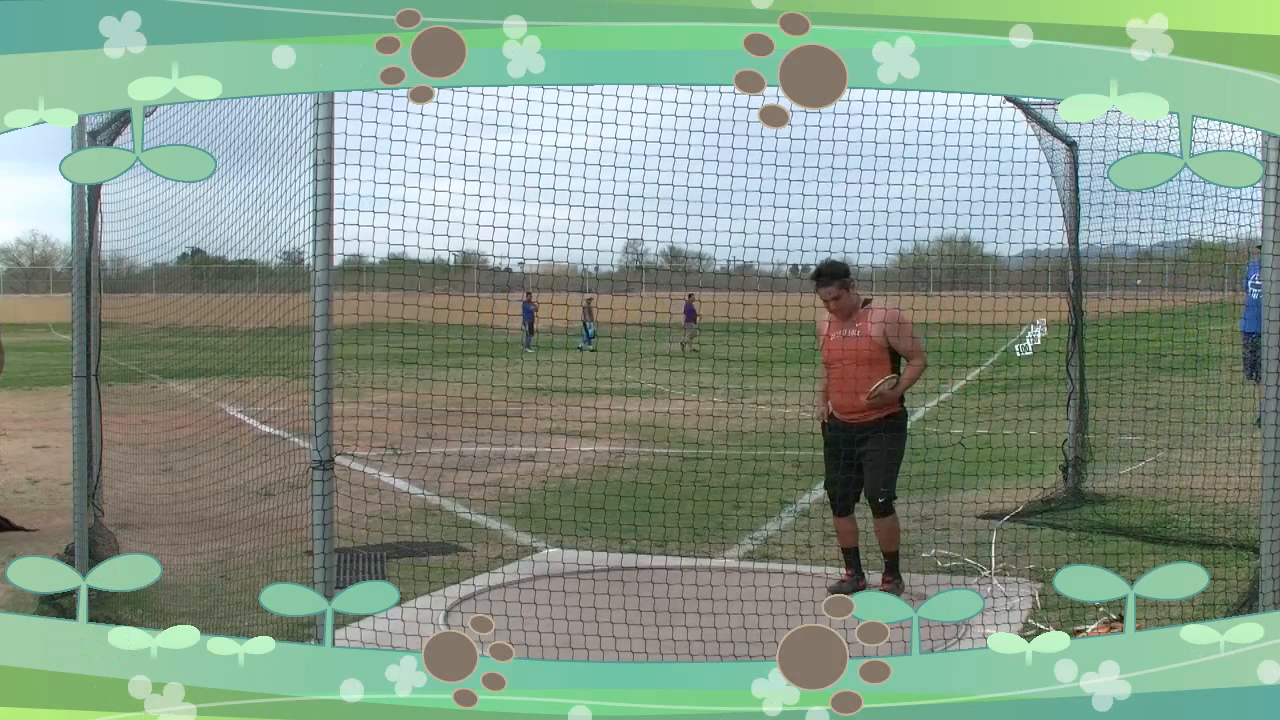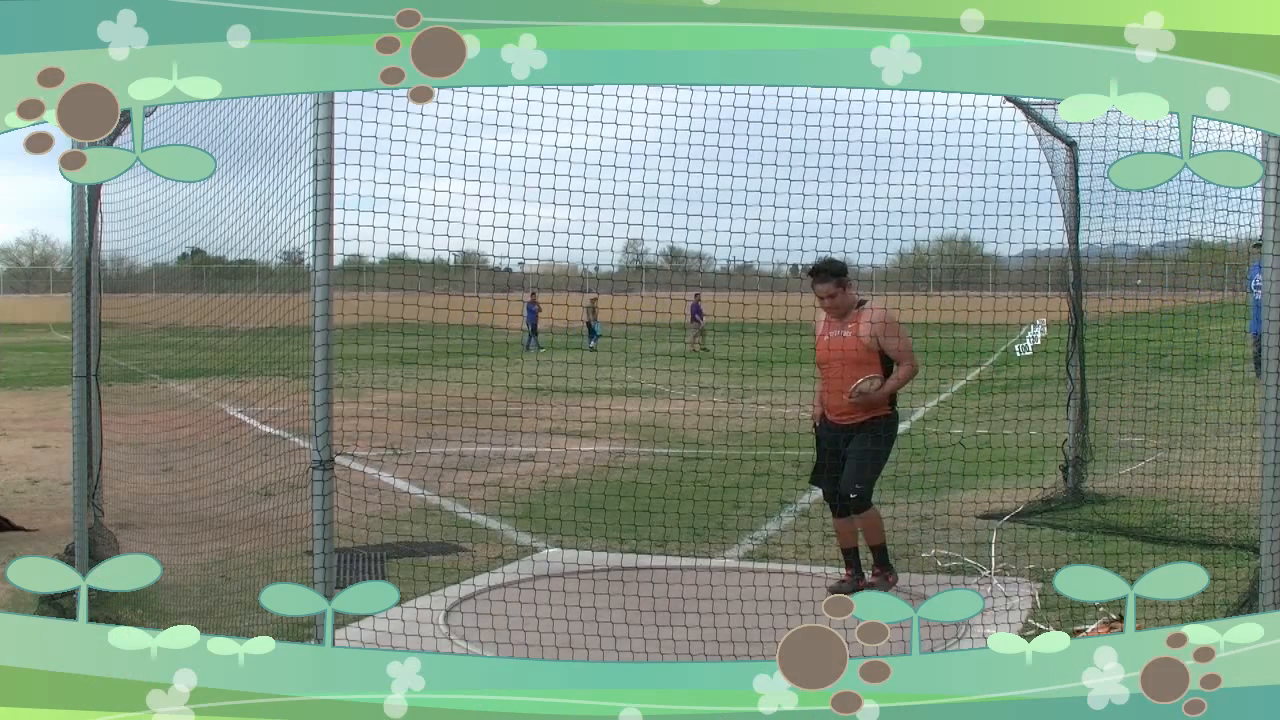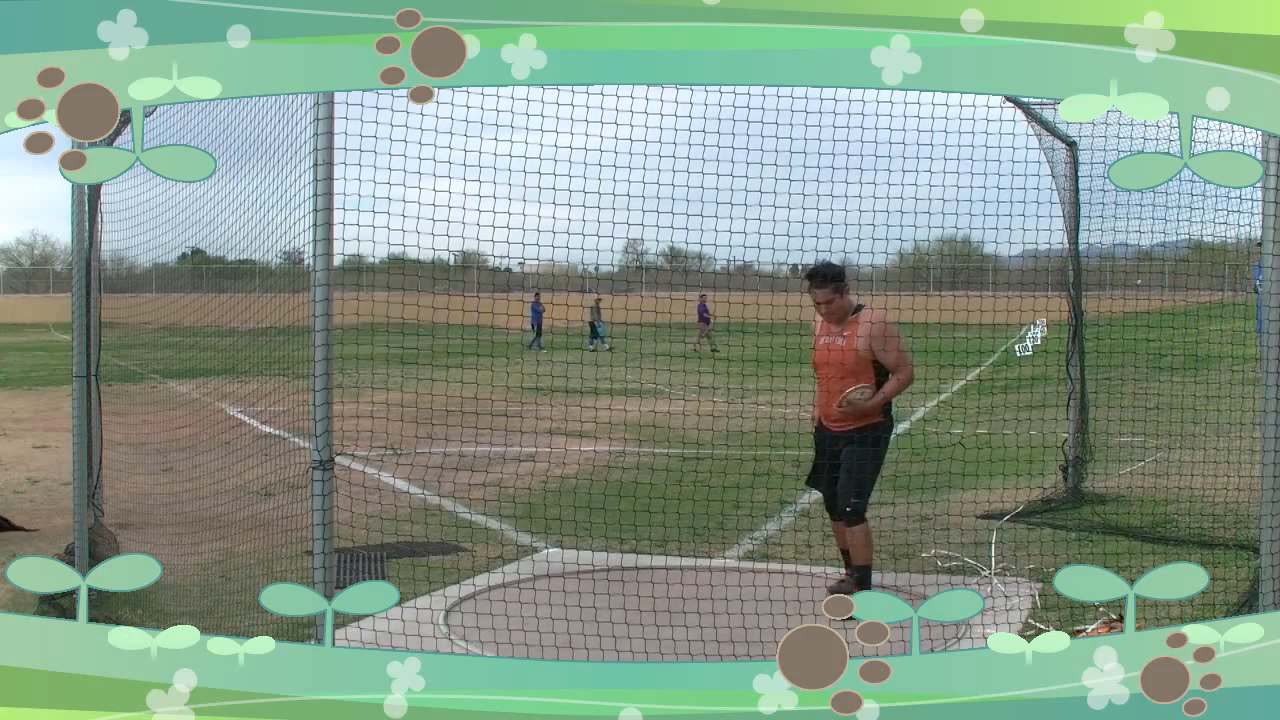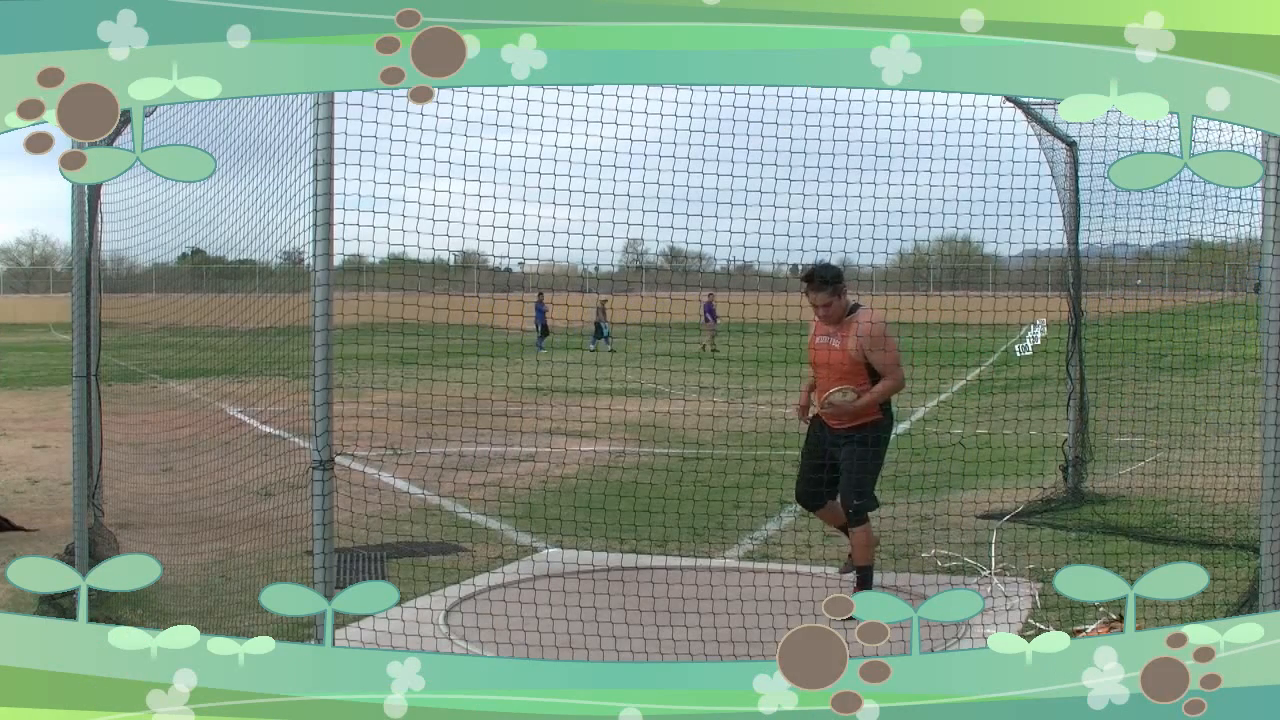
dt=0.2s
person 1, frame 1
left shoulder: (885, 317)
right shoulder: (824, 325)
left elbow: (918, 360)
left wrist: (895, 393)
right wrist: (822, 401)
left hip: (883, 424)
right hip: (840, 426)
left knee: (879, 499)
right knee: (839, 502)
left ankle: (892, 575)
right ankle: (853, 573)
person 1, frame 2
left shoulder: (878, 319)
right shoulder: (822, 324)
left elbow: (908, 365)
left wrist: (880, 395)
right wrist: (818, 403)
left hip: (873, 425)
right hip: (832, 427)
left knee: (855, 496)
right knee: (837, 502)
left ankle: (883, 569)
right ankle: (854, 573)
person 1, frame 3
left shoulder: (873, 325)
right shoulder: (819, 325)
left elbow: (905, 373)
left wrist: (870, 405)
right wrist: (819, 406)
left hip: (867, 431)
right hip: (828, 430)
left knee: (851, 508)
right knee: (834, 505)
left ankle: (864, 590)
right ankle: (851, 571)
person 1, frame 4
left shoulder: (869, 325)
right shoulder: (818, 322)
left elbow: (896, 380)
left wrist: (853, 407)
right wrist: (808, 393)
left hip: (866, 429)
right hip: (826, 425)
left knee: (855, 508)
right knee: (808, 495)
left ankle: (865, 590)
right ankle: (856, 536)
